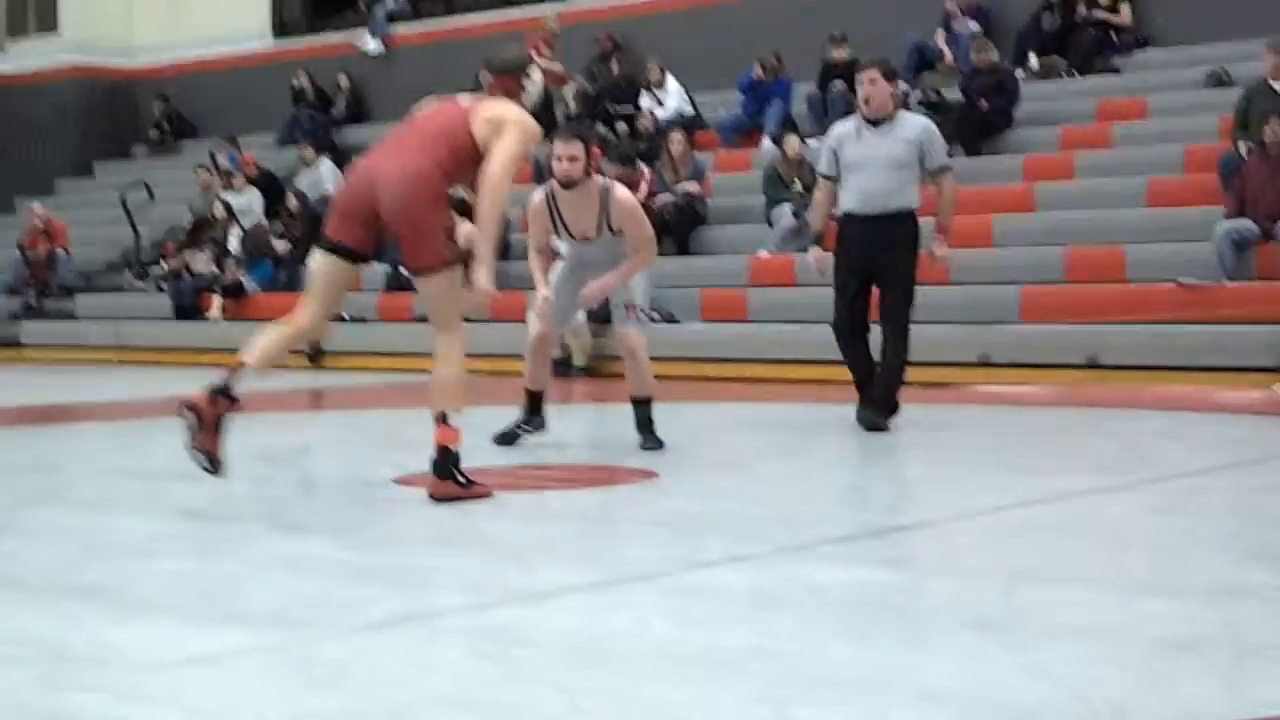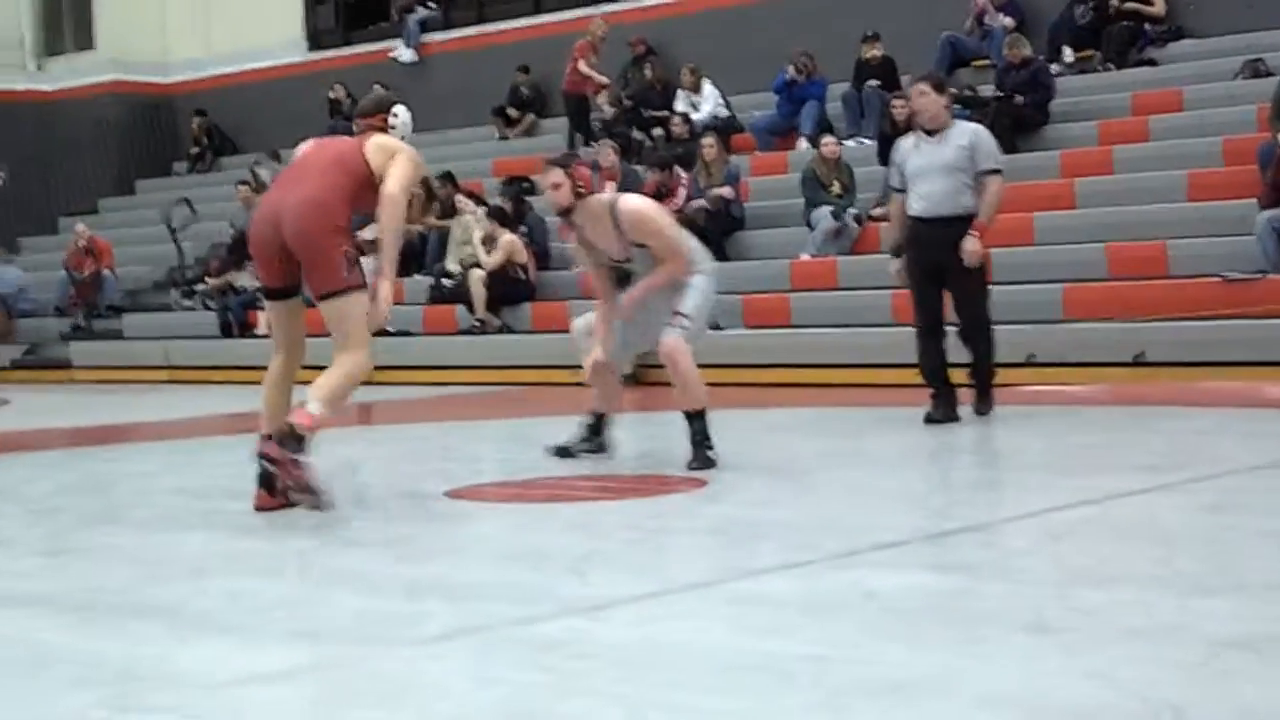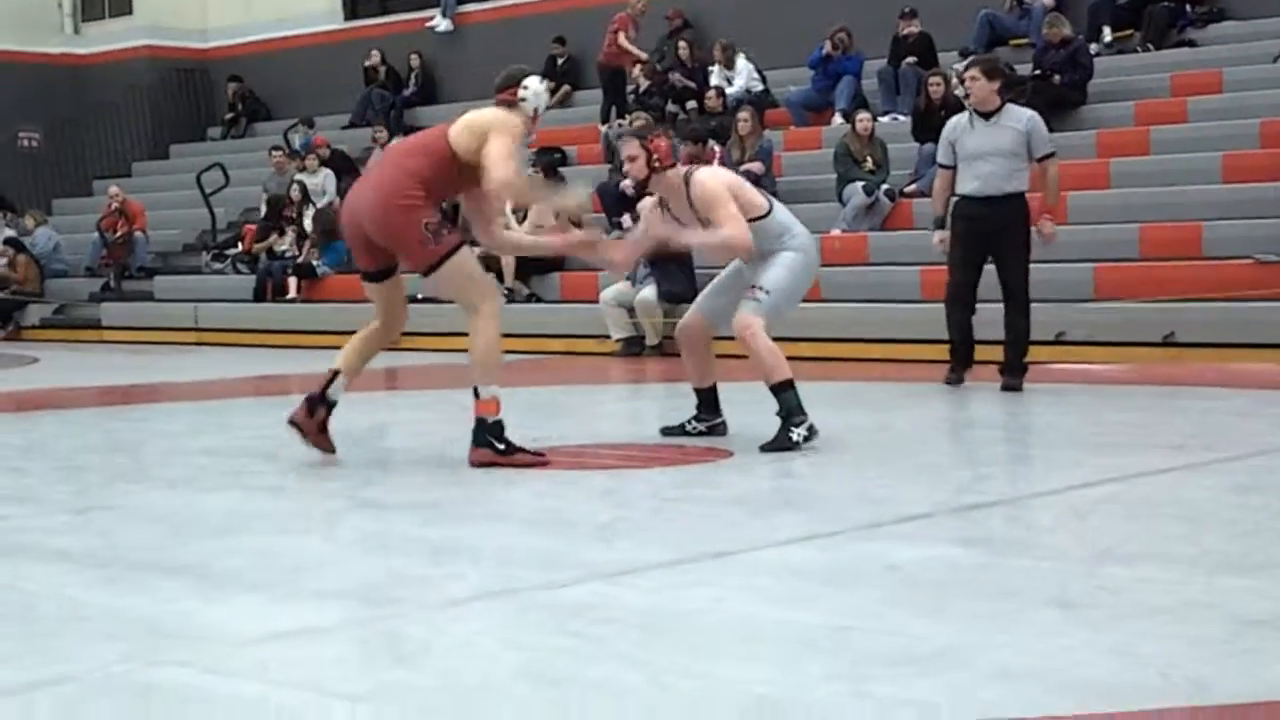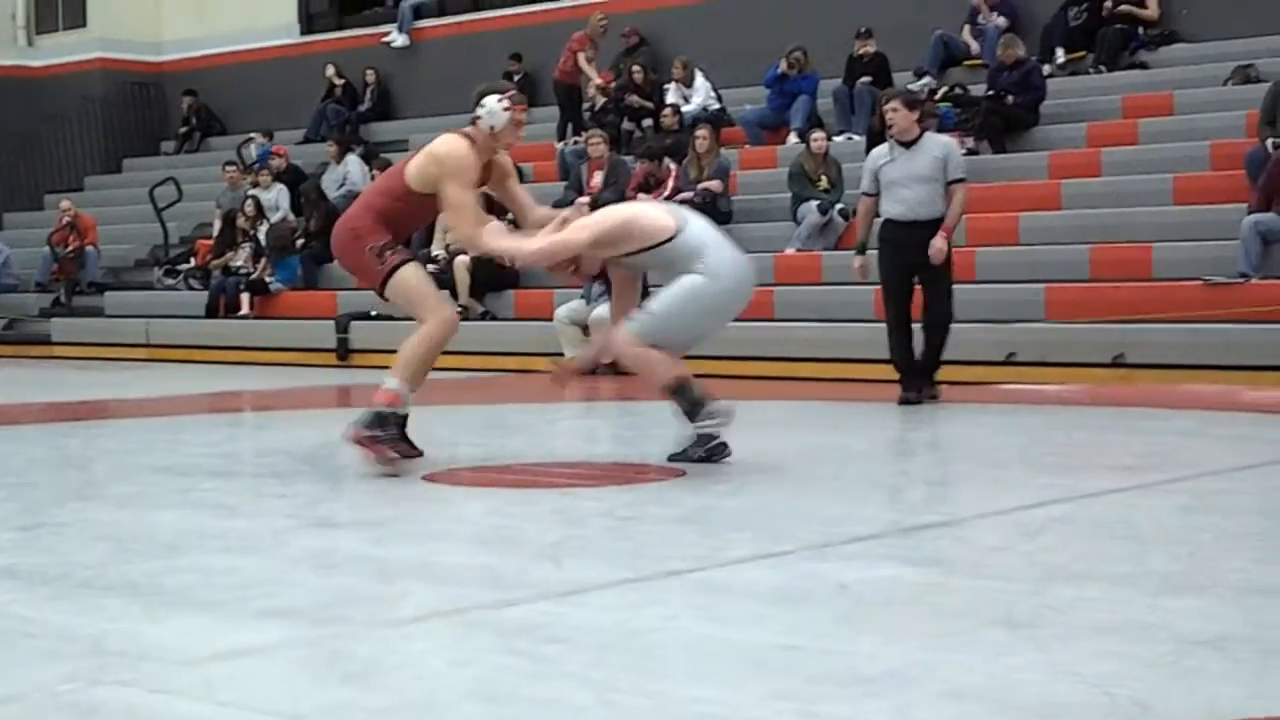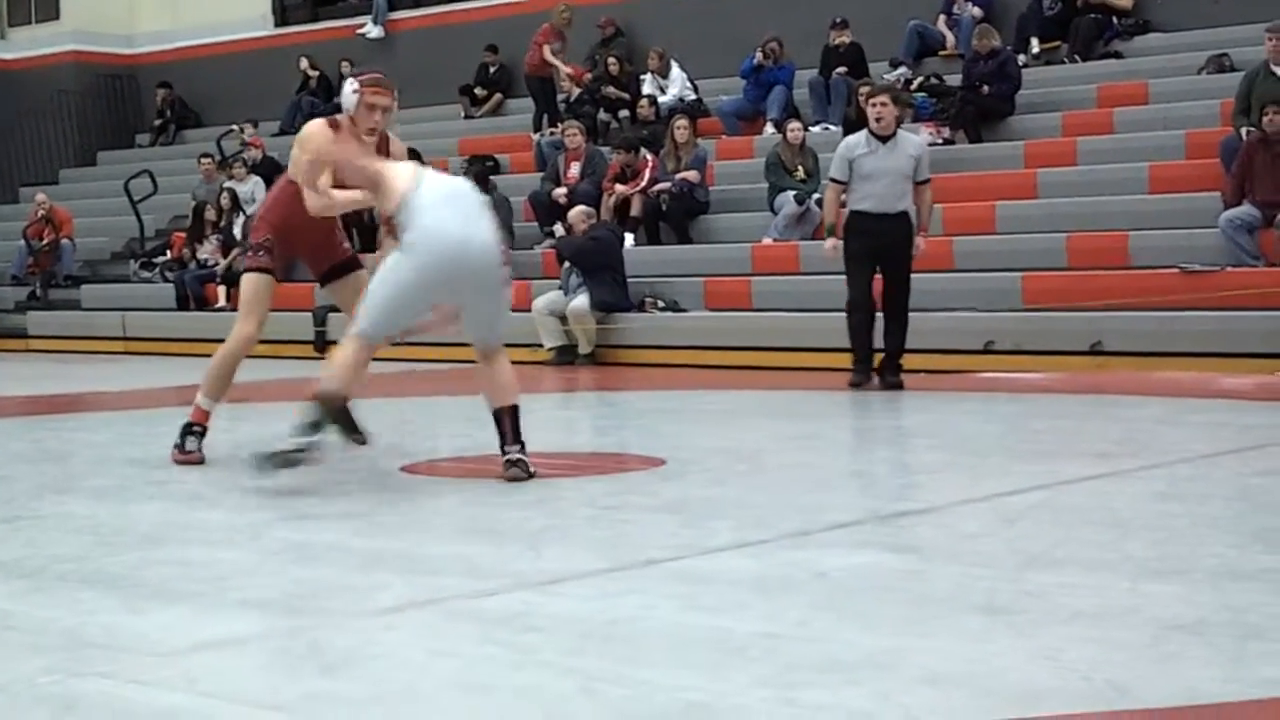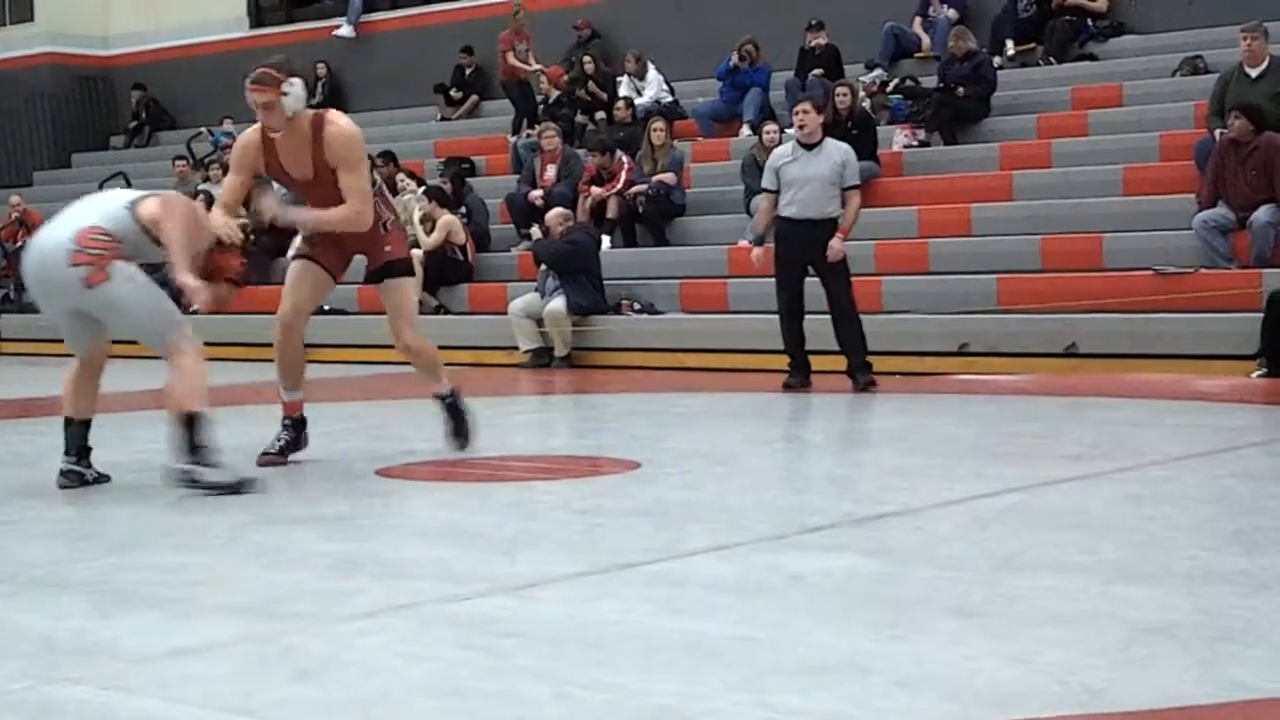
dt=0.7s
person 1, frame 1
left shoulder: (441, 104)
right shoulder: (521, 123)
right elbow: (496, 177)
right wrist: (484, 263)
left hip: (365, 177)
right hip: (414, 190)
left knee: (310, 315)
right knee: (449, 331)
left ankle: (216, 399)
right ankle: (446, 469)
person 1, frame 2
left shoulder: (315, 144)
right shoulder: (404, 153)
right elbow: (392, 194)
right wrist: (386, 277)
left hip: (266, 215)
right hip: (317, 218)
left knee: (288, 352)
right knee: (355, 357)
left ankle: (271, 483)
right ankle: (289, 443)
person 1, frame 3
left shoulder: (477, 142)
right shoulder: (505, 124)
left elbow: (487, 233)
right elbow: (504, 184)
left wrist: (556, 243)
right wrist: (560, 199)
left hip: (358, 207)
right hip: (390, 206)
left knee: (390, 322)
right knee: (487, 306)
left ankle: (315, 408)
right ankle: (489, 438)
person 1, frame 4
left shoulder: (495, 162)
right shoulder: (456, 154)
left elbow: (530, 216)
right elbow: (466, 235)
left hip: (369, 235)
right hip: (362, 234)
left knee: (432, 321)
right knee: (441, 317)
left ankle: (391, 425)
right ankle: (376, 422)
person 1, frame 5
left shoulder: (392, 149)
right shoulder: (317, 134)
right elbow: (317, 203)
right wrist: (373, 195)
left hip: (323, 233)
right hip: (276, 230)
right knee: (248, 332)
right ankle: (194, 426)
person 1, frame 6
left shoulder: (339, 132)
right shoulder: (252, 144)
left elbow: (359, 217)
right elbow: (222, 211)
left wrist: (291, 216)
left hip: (373, 223)
right hip: (322, 228)
left knee: (408, 340)
right knee: (288, 320)
left ankle: (448, 399)
right ankle: (293, 424)
person 2, frame 1
left shoulder: (920, 129)
right shoulder: (839, 134)
left elbow: (944, 184)
right elbow: (825, 190)
left wrist: (941, 234)
right wrist: (816, 240)
left hip: (897, 232)
right hip: (852, 233)
left knee: (894, 323)
right knee: (847, 322)
left ankle: (881, 405)
right ankle: (869, 393)
person 2, frame 2
left shoulder: (973, 135)
right shoulder: (904, 147)
left elbow: (994, 187)
right elbow: (898, 203)
left wrist: (976, 233)
right wrist: (896, 251)
left hip: (961, 233)
right hip: (920, 238)
left knee: (973, 319)
right knee: (927, 324)
left ankle: (983, 388)
right ankle: (942, 399)
person 2, frame 3
left shoulder: (1027, 120)
right shoulder: (954, 127)
left elbow: (1049, 168)
right elbow: (943, 178)
left wrist: (1048, 214)
right wrist: (939, 223)
left hip: (1010, 212)
right hip: (968, 213)
left knee: (1016, 292)
right knee: (959, 292)
left ankle: (1013, 370)
right ankle: (960, 362)
person 2, frame 4
left shoulder: (944, 147)
right shoulder: (877, 156)
left elbow: (959, 194)
right elbow: (866, 205)
left wrist: (943, 235)
right wrist: (860, 250)
left hip: (932, 236)
right hip: (893, 237)
left knee: (939, 311)
right knee: (897, 314)
left ankle: (927, 374)
right ankle: (910, 383)
person 2, frame 5
left shoulder: (915, 146)
right shoulder: (850, 146)
left elbow: (923, 191)
right elbow: (833, 192)
left wrist: (922, 231)
right wrist: (831, 233)
left hip: (898, 227)
right hip: (860, 226)
left knee: (897, 301)
right knee: (860, 299)
left ankle: (891, 367)
right ankle: (861, 364)
person 2, frame 6
left shoulder: (842, 152)
right shoulder: (779, 156)
left elbow: (853, 198)
right elbow: (768, 202)
left wrist: (841, 236)
right wrist: (758, 241)
left hip: (826, 233)
right hip: (789, 234)
left knee: (842, 302)
right knee: (789, 306)
left ankle: (859, 369)
right ankle: (798, 369)
person 3, frame 1
left shoulder: (619, 199)
right shoulder: (540, 202)
left elbow: (647, 250)
right elbow: (538, 250)
left wrist: (607, 282)
right wrist: (542, 289)
left hip: (622, 267)
right hip: (577, 265)
left knee: (630, 343)
right knee: (539, 337)
left ankle: (645, 426)
right ankle: (531, 416)
person 3, frame 2
left shoulder: (631, 210)
right shoulder: (579, 238)
left elbow: (680, 259)
right elbow: (606, 297)
left wrist: (637, 292)
right wrist: (600, 347)
left hip: (692, 274)
right hip: (646, 284)
left knee: (671, 347)
right knee: (603, 362)
left ankle: (702, 443)
right ankle: (594, 433)
person 3, frame 3
left shoulder: (702, 185)
right shoulder: (659, 206)
left elbow: (740, 241)
right elbow: (622, 259)
left wrist: (677, 235)
left hip: (787, 251)
right hip: (756, 260)
left knee: (746, 326)
right knee: (689, 330)
left ankle: (797, 421)
right ankle: (708, 416)
person 3, frame 4
left shoulder: (594, 229)
right shoulder: (610, 248)
left elbow: (533, 252)
right elbow: (622, 318)
left wrist: (489, 240)
right wrist: (585, 359)
left hip: (718, 274)
right hip: (729, 272)
left knee: (628, 344)
right knee: (653, 352)
left ankle: (703, 408)
right ankle: (708, 438)
person 3, frame 5
left shoulder: (394, 176)
right shoulder: (466, 190)
left elbow: (339, 149)
right wrist: (447, 312)
left hip: (428, 250)
right hip: (486, 256)
left knee: (360, 342)
right knee: (491, 352)
left ankle: (307, 435)
right ankle: (514, 450)
person 3, frame 6
right shoulder: (200, 225)
right elbow: (168, 203)
right wrist: (185, 276)
left hip: (37, 255)
right hip: (83, 258)
left knee: (91, 357)
right knee: (184, 350)
left ankle: (75, 462)
right ankle: (197, 460)
